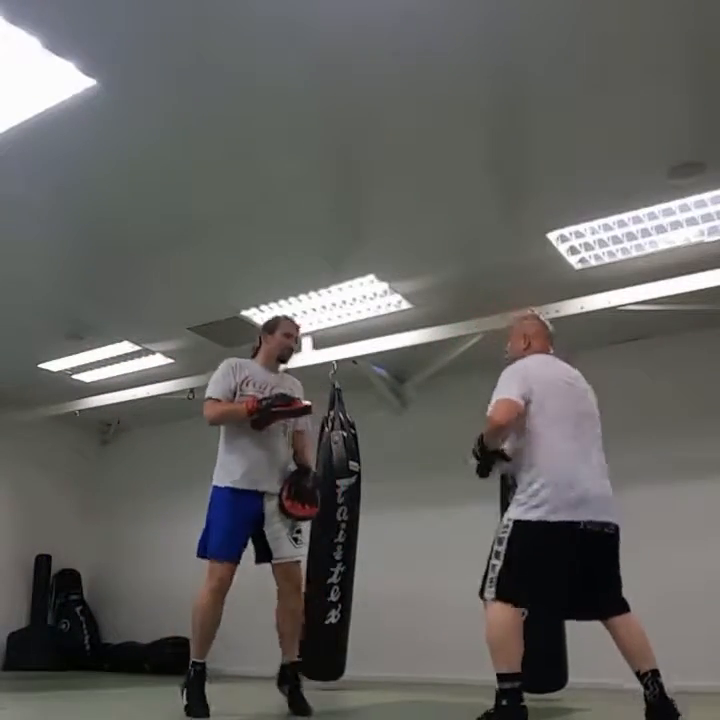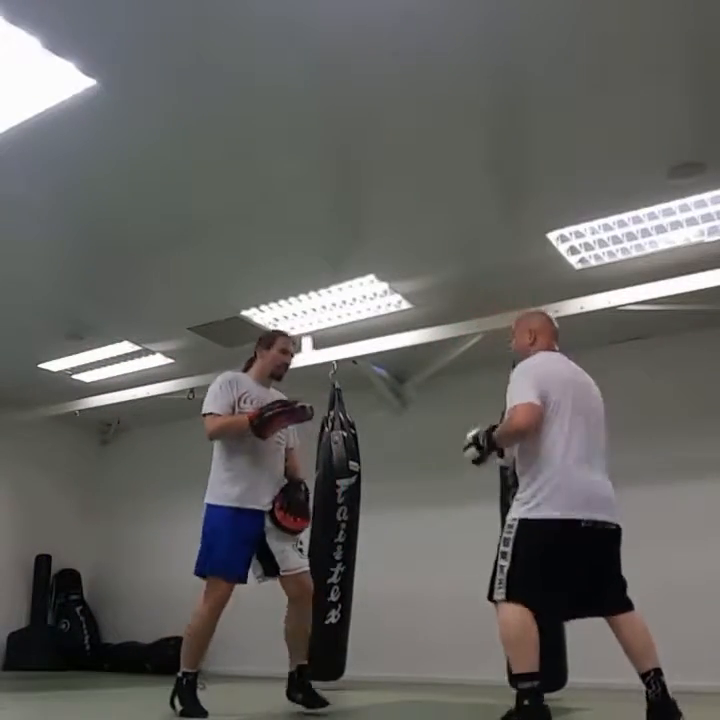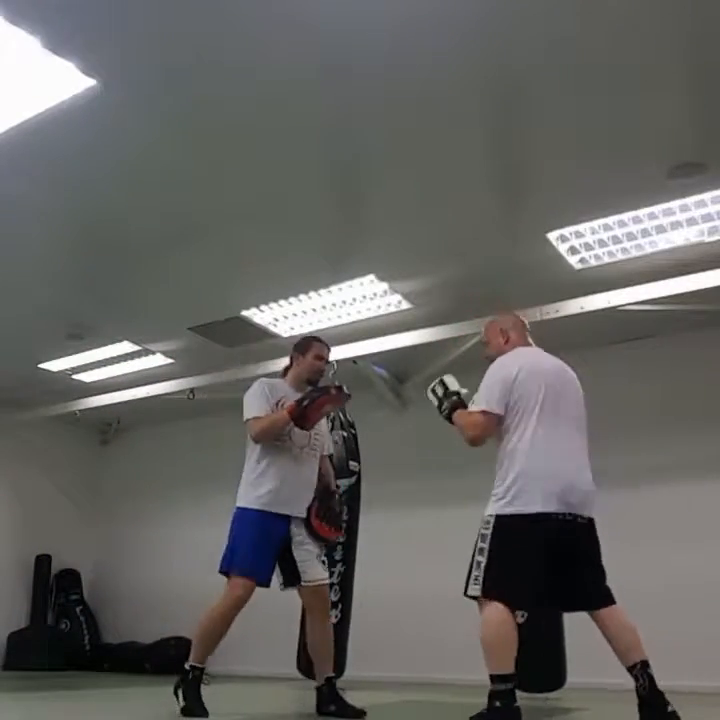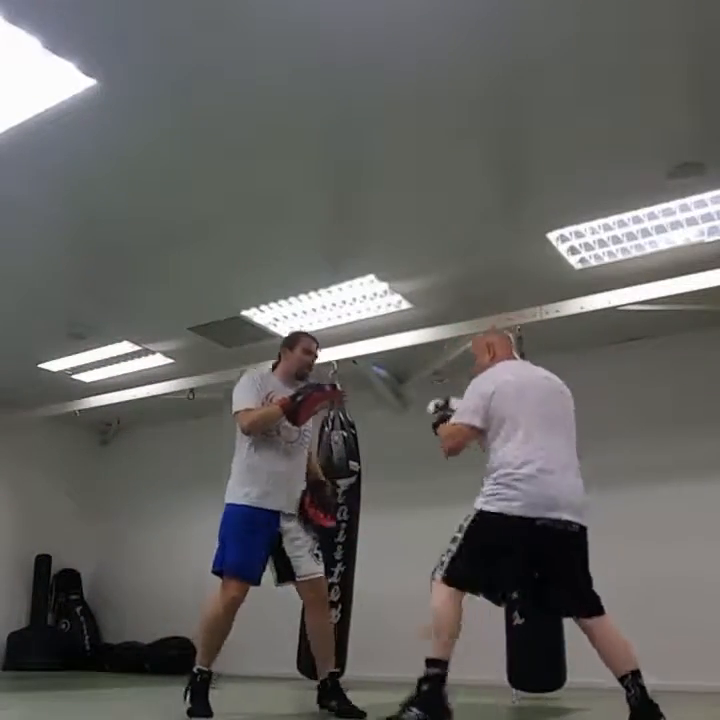
dt=0.4s
person 1, frame 1
left shoulder: (519, 372)
right shoulder: (578, 380)
left elbow: (501, 419)
left wrist: (485, 449)
right wrist: (513, 451)
left hip: (543, 507)
right hip: (598, 511)
left knee: (500, 597)
right knee: (613, 607)
person 1, frame 2
left shoulder: (530, 369)
right shoulder: (583, 379)
left elbow: (522, 422)
left wrist: (490, 439)
right wrist: (508, 444)
left hip: (546, 507)
right hip: (599, 510)
left knee: (511, 599)
right knee: (616, 606)
person 1, frame 3
left shoulder: (507, 366)
right shoulder: (565, 371)
left elbow: (475, 432)
left wrist: (451, 404)
left hip: (524, 502)
right hip: (575, 503)
left knee: (493, 598)
right knee: (599, 601)
person 1, frame 4
left shoulder: (488, 381)
right shoulder: (557, 385)
left elbow: (452, 443)
left wrist: (440, 419)
left hip: (509, 504)
right hip: (566, 511)
left knee: (447, 585)
right knee: (588, 611)
person 2, frame 1
left shoulder: (293, 386)
right shoulder: (232, 369)
left elbow: (300, 439)
right elbow: (212, 413)
left wrist: (307, 474)
right wrist: (256, 407)
left hip: (277, 494)
right hip: (234, 488)
left knee: (291, 580)
right knee: (218, 578)
left ankle: (290, 672)
right ankle: (196, 674)
person 2, frame 2
left shoulder: (282, 402)
right shoulder: (229, 382)
right elbow: (213, 428)
right wrist: (259, 417)
left hip: (274, 510)
right hip: (230, 506)
left knee: (302, 589)
right knee: (216, 596)
left ankle: (299, 678)
right ankle: (185, 685)
person 2, frame 3
left shoulder: (314, 407)
right shoulder: (265, 388)
right elbow: (257, 432)
right wrist: (297, 409)
left hip: (302, 516)
right hip: (259, 509)
left knee: (320, 600)
right knee: (235, 595)
right ankle: (191, 677)
person 2, frame 4
left shoulder: (307, 401)
right shoulder: (255, 380)
right elbow: (247, 424)
left wrist: (321, 486)
right wrist: (289, 403)
left hip: (293, 511)
right hip: (250, 505)
left knee: (318, 594)
right knee: (231, 594)
left ankle: (329, 687)
right ankle: (199, 681)
